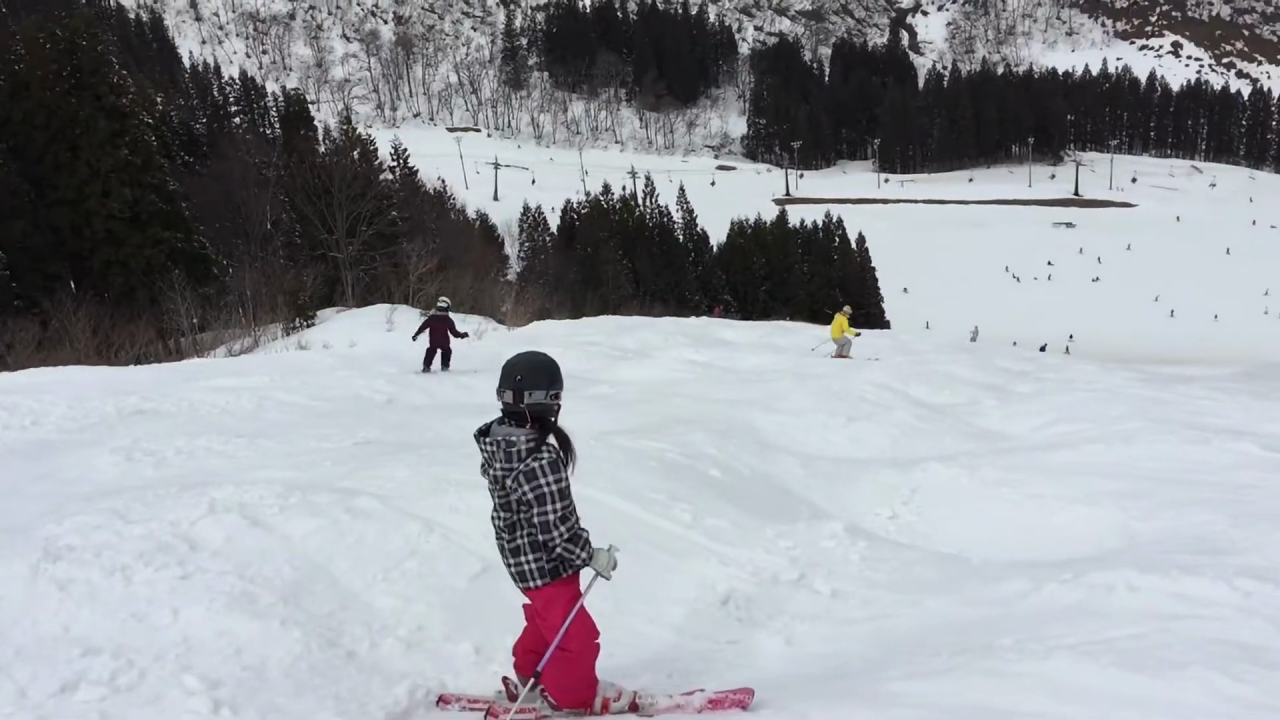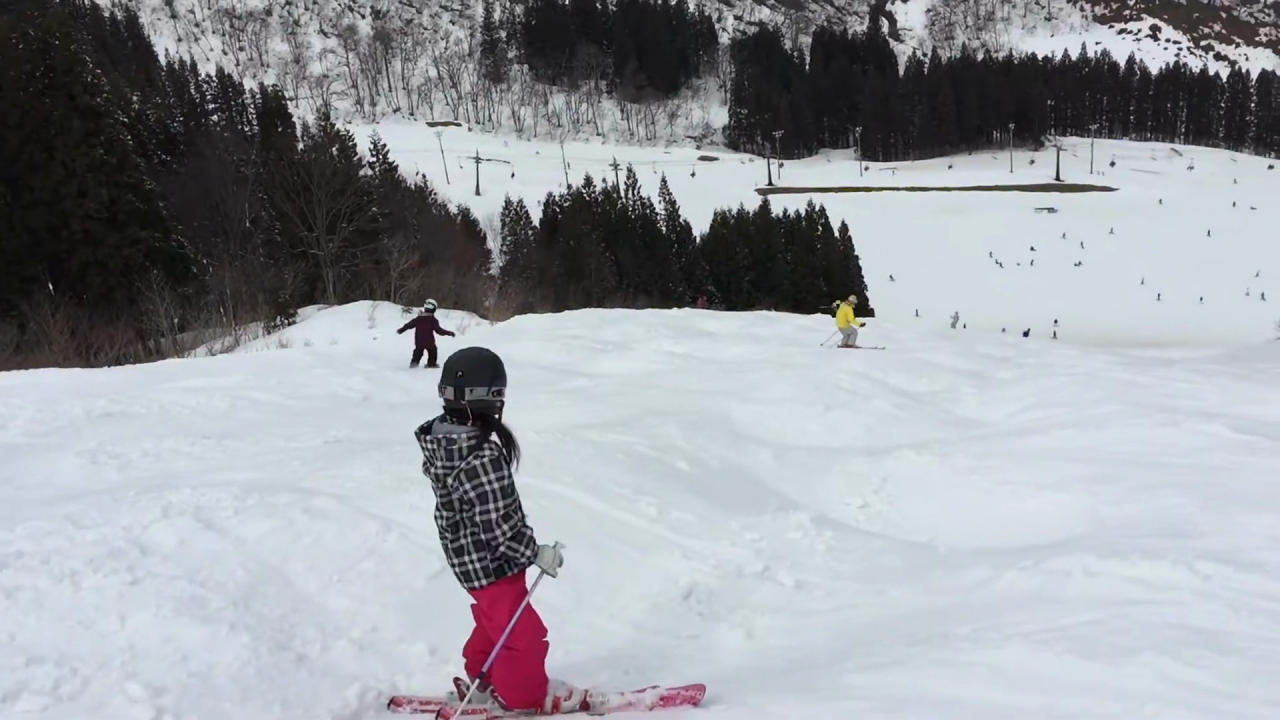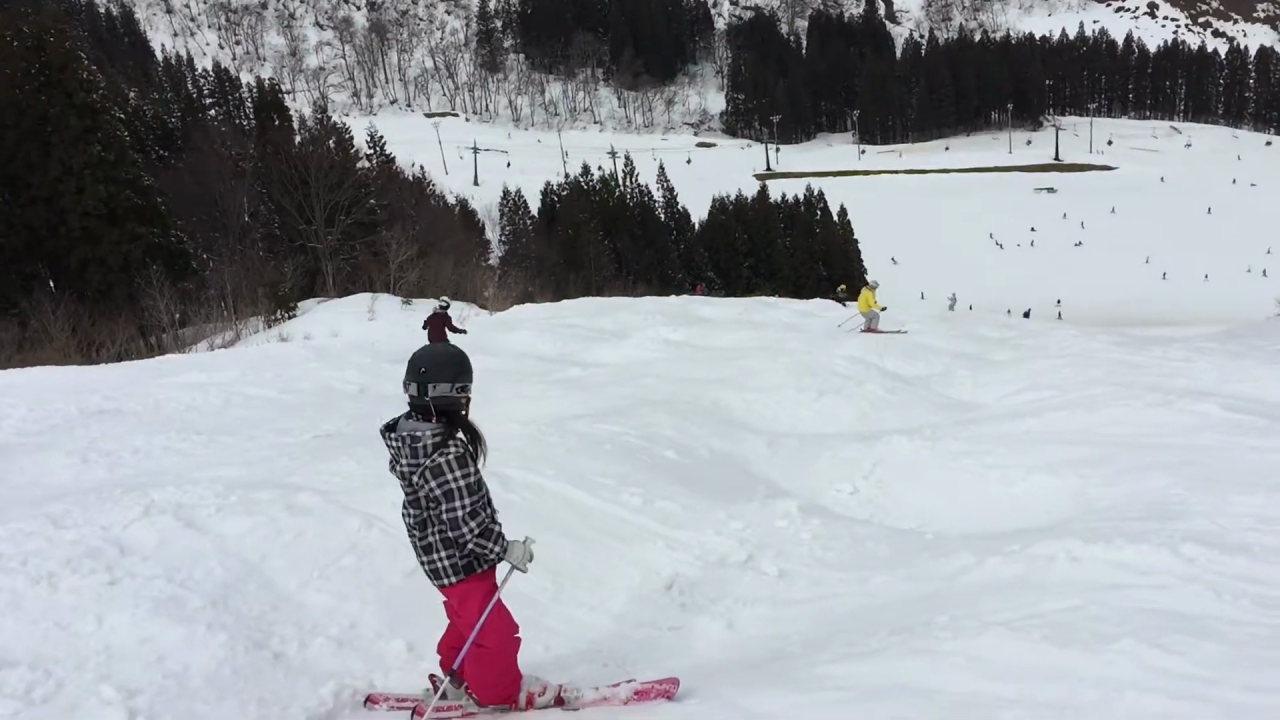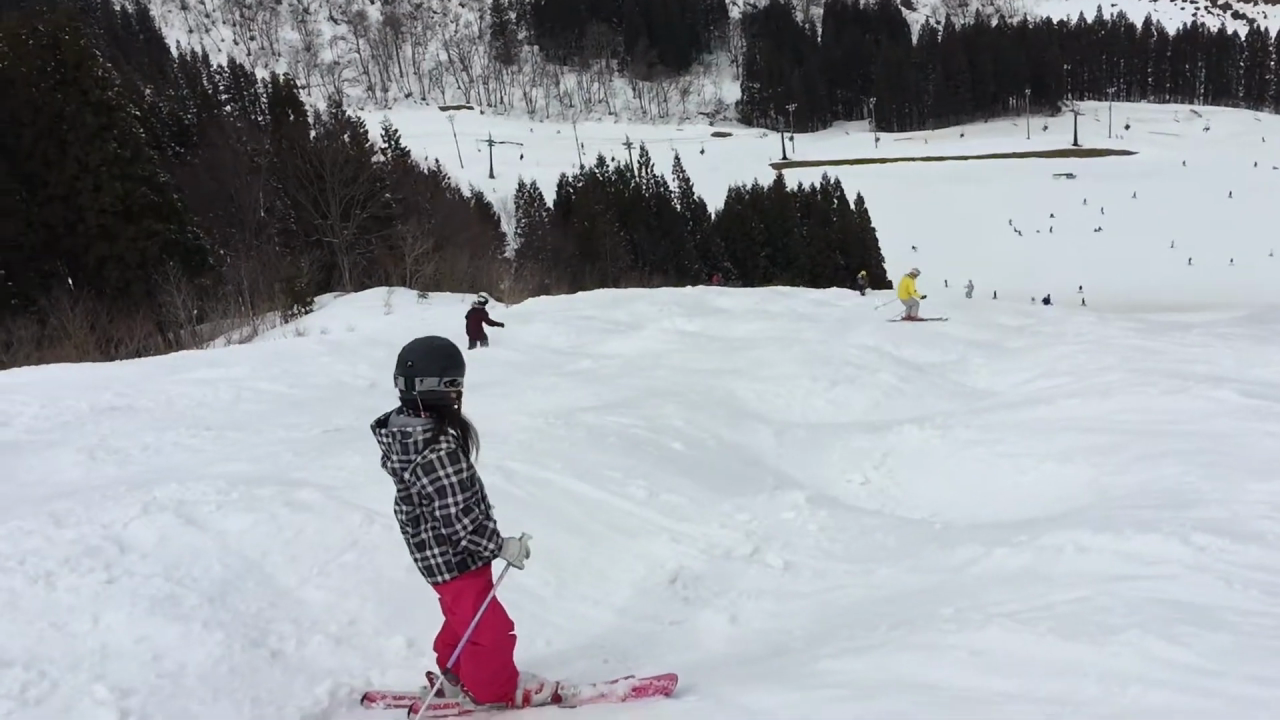
dt=0.2s
person 1, frame 1
left shoulder: (498, 439)
right shoulder: (540, 460)
right elbow: (556, 528)
right wrist: (591, 555)
left hip: (522, 559)
right hip: (546, 564)
left knee: (546, 621)
right knee: (574, 633)
left ankle: (531, 681)
right ankle: (573, 695)
person 1, frame 2
left shoulder: (442, 436)
right shoulder: (482, 458)
right elbow: (499, 527)
right wrist: (537, 552)
left hip: (469, 559)
right hip: (492, 564)
left knee: (494, 622)
right knee: (523, 632)
left ankle: (484, 683)
right ankle: (524, 695)
person 1, frame 3
left shoulder: (409, 433)
right shoulder: (448, 455)
right elbow: (466, 524)
right wrist: (506, 548)
left hip: (441, 558)
right hip: (462, 561)
left knee: (466, 619)
right knee: (494, 629)
left ankle: (459, 680)
right ankle: (498, 691)
person 1, frame 4
left shoulder: (402, 429)
right shoulder: (439, 451)
right elbow: (459, 520)
right wrist: (501, 545)
left hip: (437, 555)
right hip: (456, 558)
left knee: (463, 618)
right knee: (488, 626)
left ankle: (456, 677)
right ankle: (496, 689)
